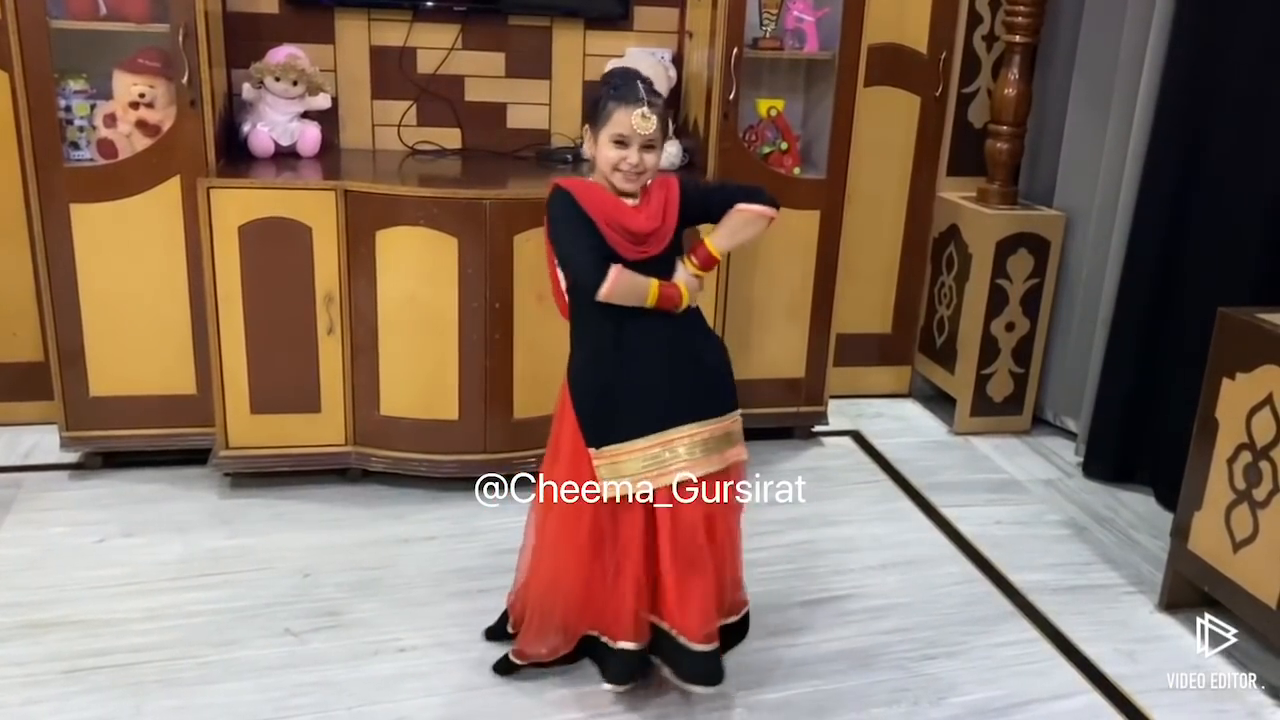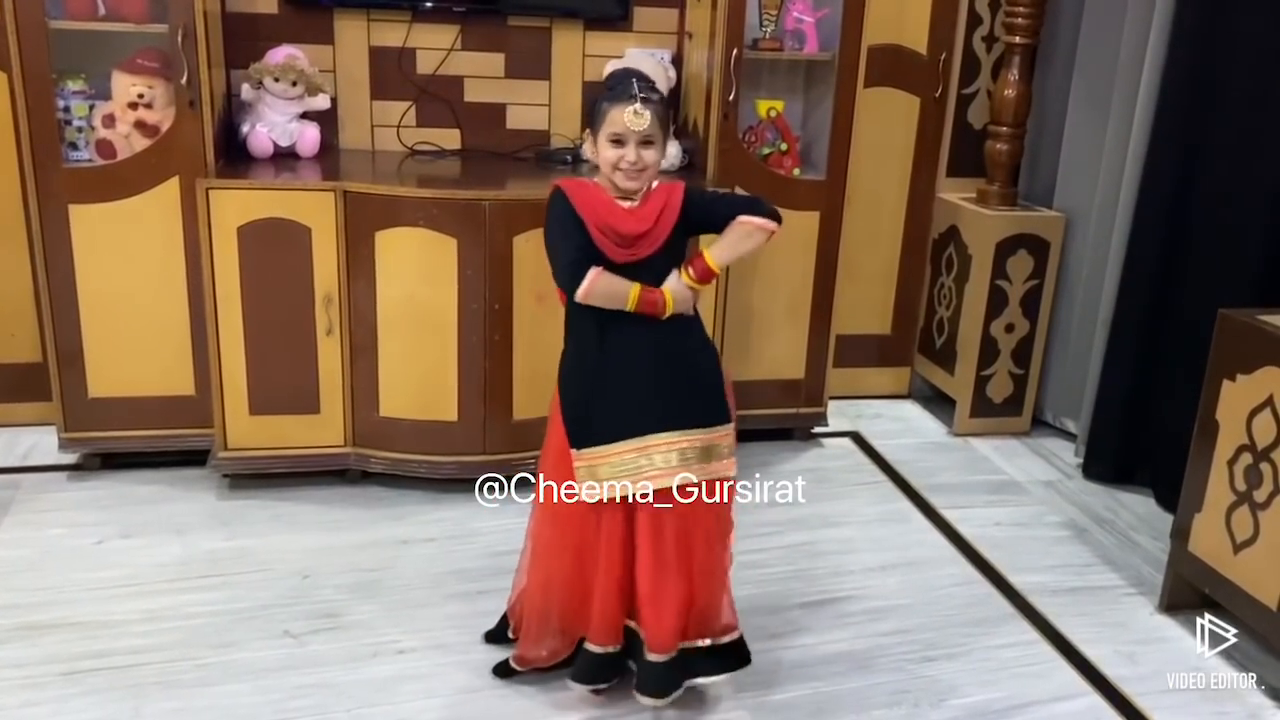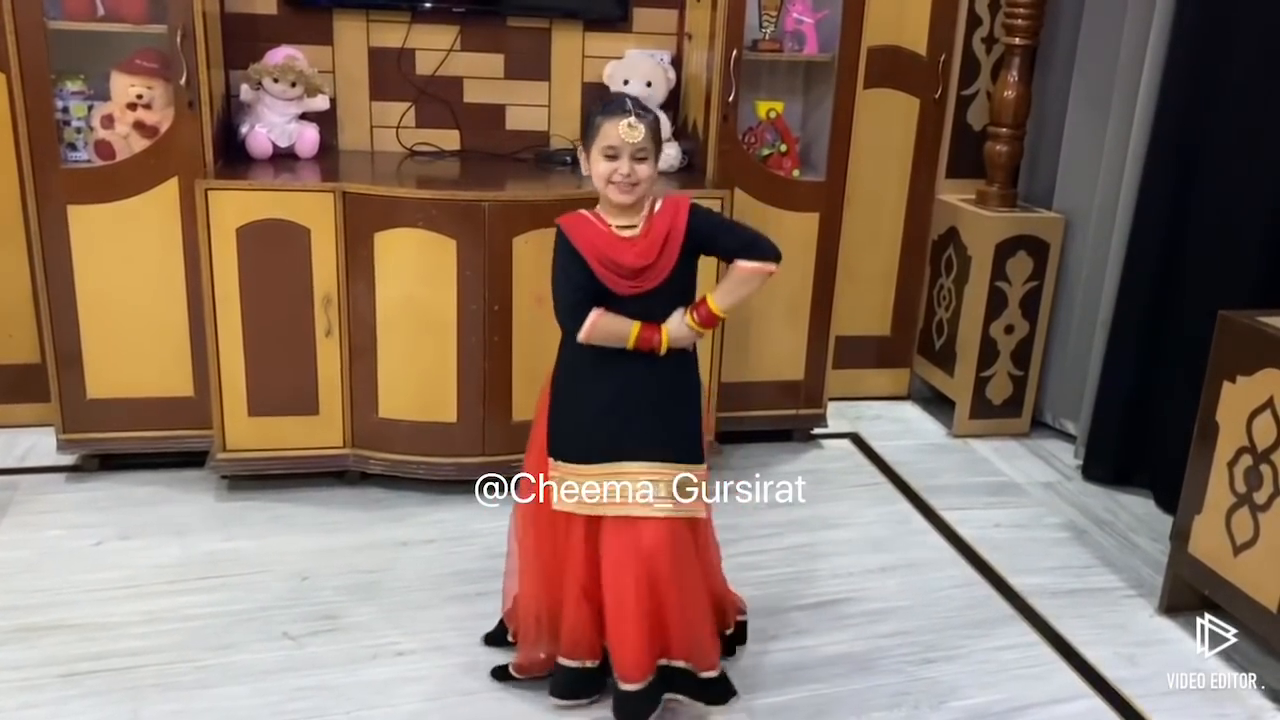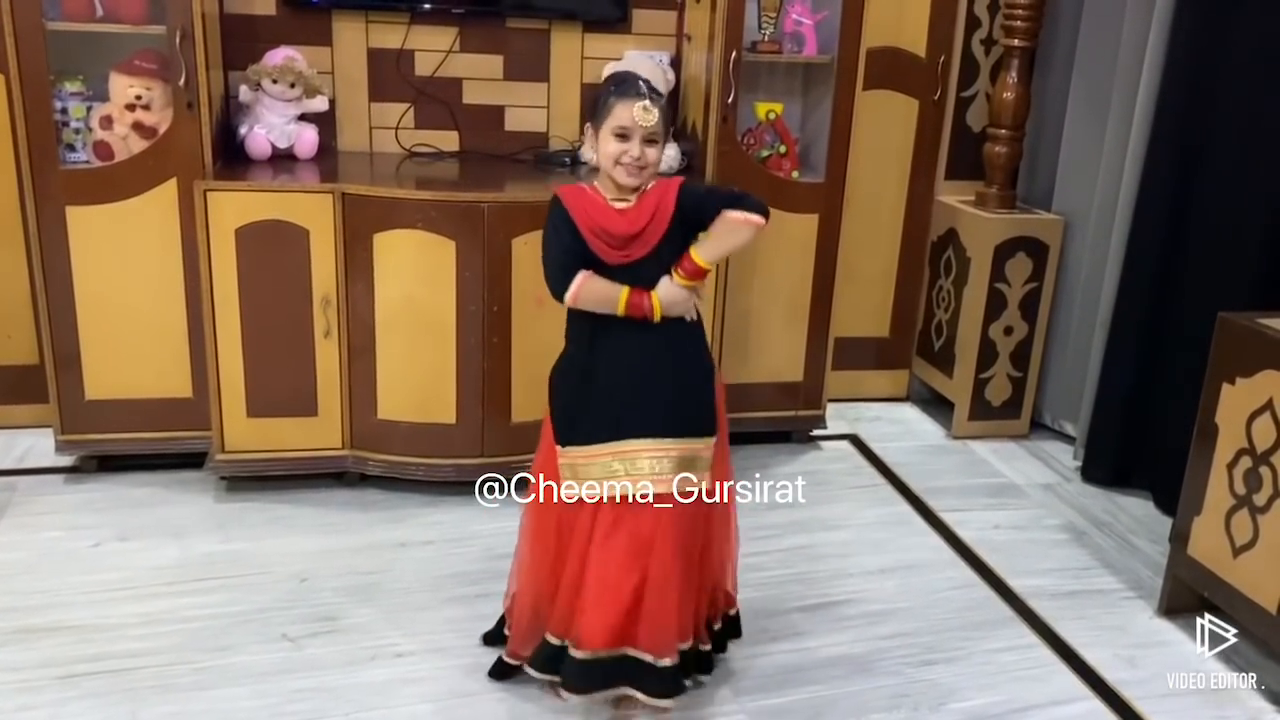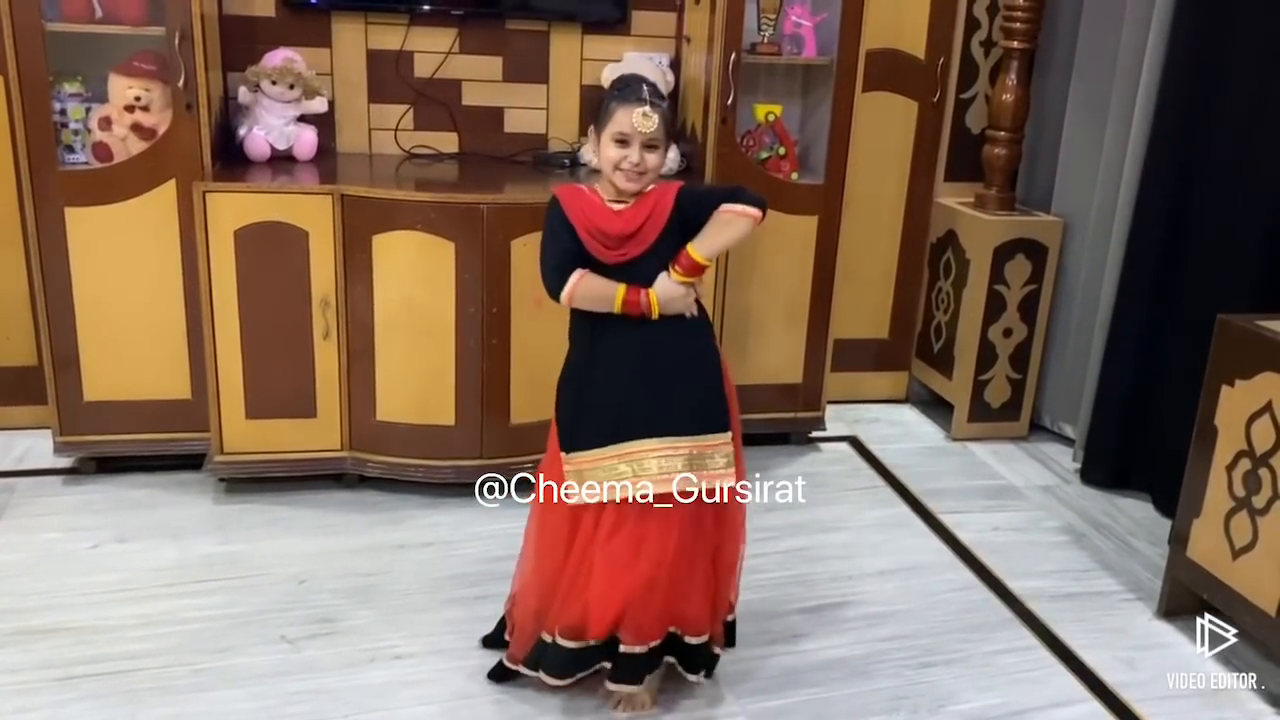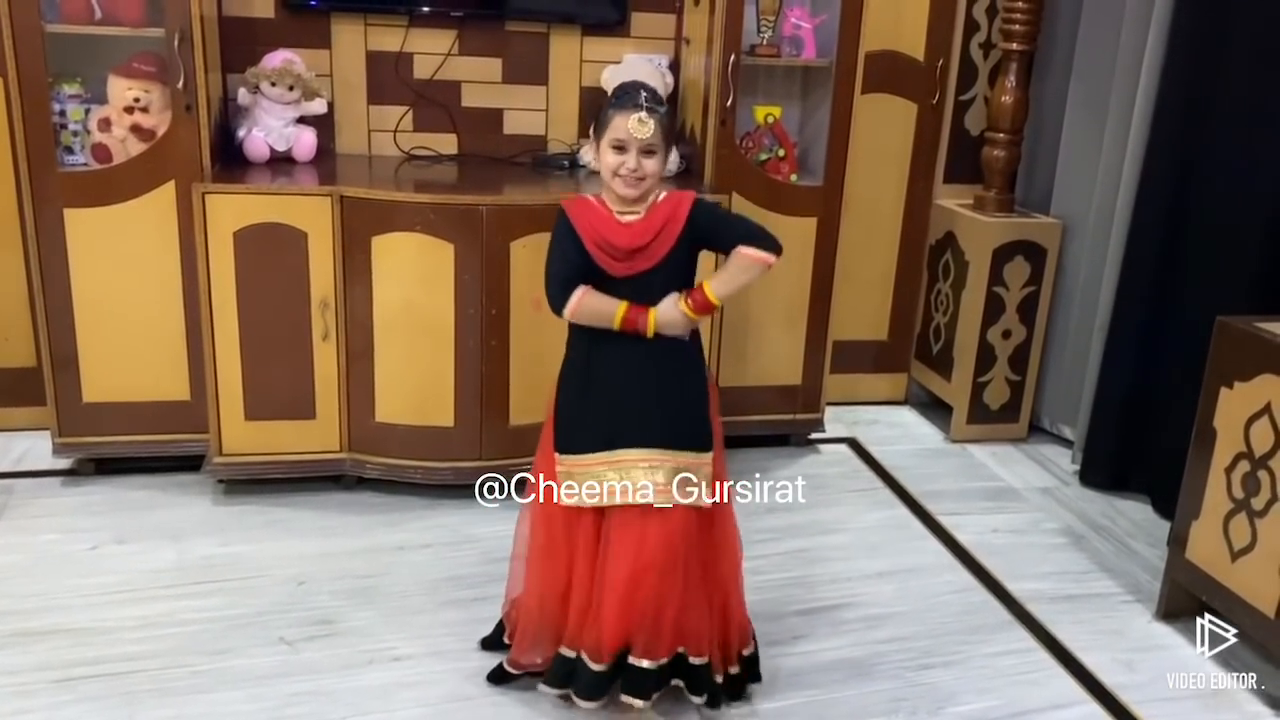
dt=0.2s
person 1, frame 1
left shoulder: (672, 194)
right shoulder: (568, 200)
left elbow: (759, 204)
right elbow: (596, 280)
left wrist: (700, 262)
right wrist: (674, 292)
left hip: (687, 381)
right hip: (607, 388)
left knee: (691, 513)
right knee: (602, 516)
left ankle: (690, 635)
right ankle: (609, 632)
person 1, frame 2
left shoulder: (678, 202)
right shoulder: (568, 202)
left elbow: (762, 217)
right elbow: (579, 280)
left wrist: (695, 275)
right wrist: (659, 301)
left hip: (678, 390)
right hip: (598, 392)
left knee: (678, 522)
right knee: (594, 521)
left ankle: (669, 646)
right ankle: (590, 637)
person 1, frame 3
left shoulder: (682, 219)
right shoulder: (573, 233)
left elbow: (762, 255)
right elbow: (577, 320)
left wrist: (700, 318)
right wrist: (658, 336)
left hip: (662, 414)
right hip: (584, 415)
left knee: (656, 546)
right knee: (575, 540)
left ankle: (654, 665)
right ankle: (575, 650)
person 1, frame 4
left shoulder: (677, 200)
right shoulder: (568, 205)
left elbow: (749, 212)
right elbow: (566, 285)
left wrist: (685, 275)
right wrist: (651, 304)
left hip: (673, 395)
right hip: (592, 395)
left knee: (659, 526)
right knee: (578, 524)
left ankle: (645, 658)
right ankle: (566, 639)
person 1, frame 5
left shoulder: (676, 203)
right shoulder: (568, 207)
left elbow: (747, 206)
right elbow: (562, 282)
left wrist: (682, 271)
right wrist: (648, 301)
left hip: (681, 395)
right hip: (598, 396)
left knee: (665, 529)
right knee: (584, 524)
left ankle: (640, 656)
right ankle: (568, 640)
person 1, frame 6
left shoulder: (686, 214)
right shoulder: (575, 218)
left elbow: (762, 246)
right elbow: (564, 296)
left wrist: (695, 305)
right wrist: (648, 319)
left hip: (670, 407)
right hip: (592, 403)
left knee: (662, 539)
right knee: (580, 532)
left ankle: (646, 665)
right ankle: (568, 648)
